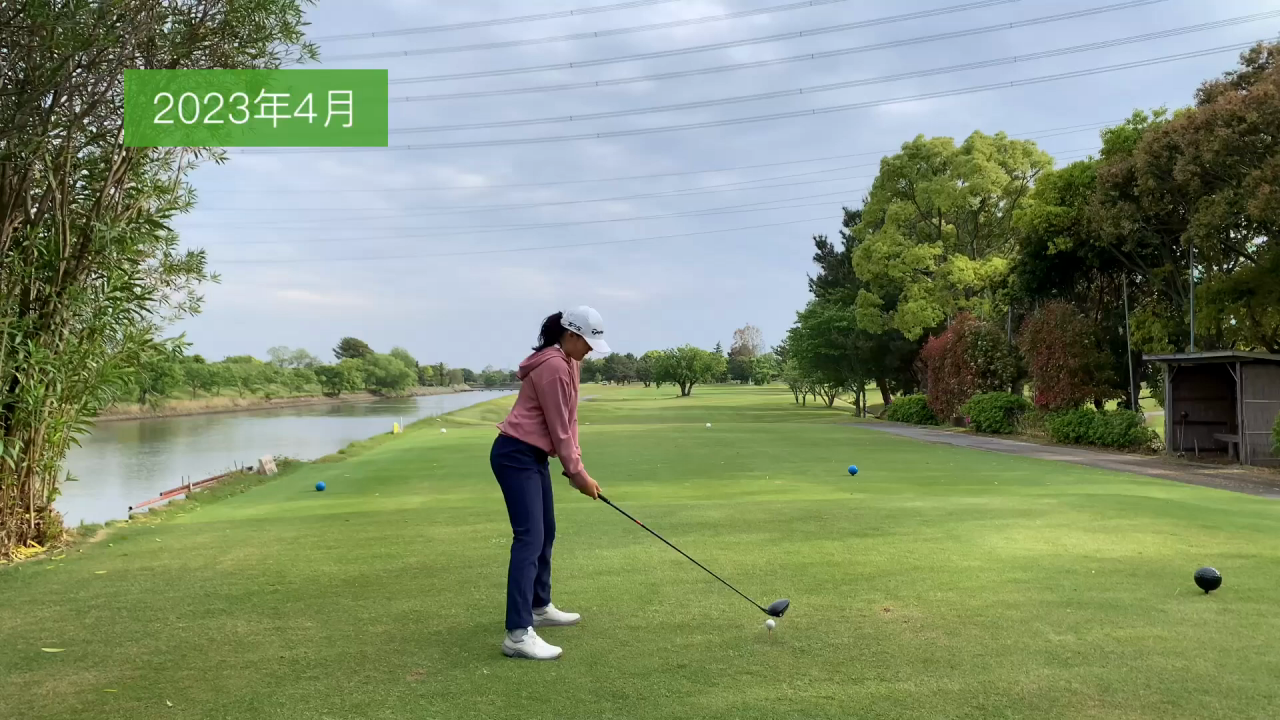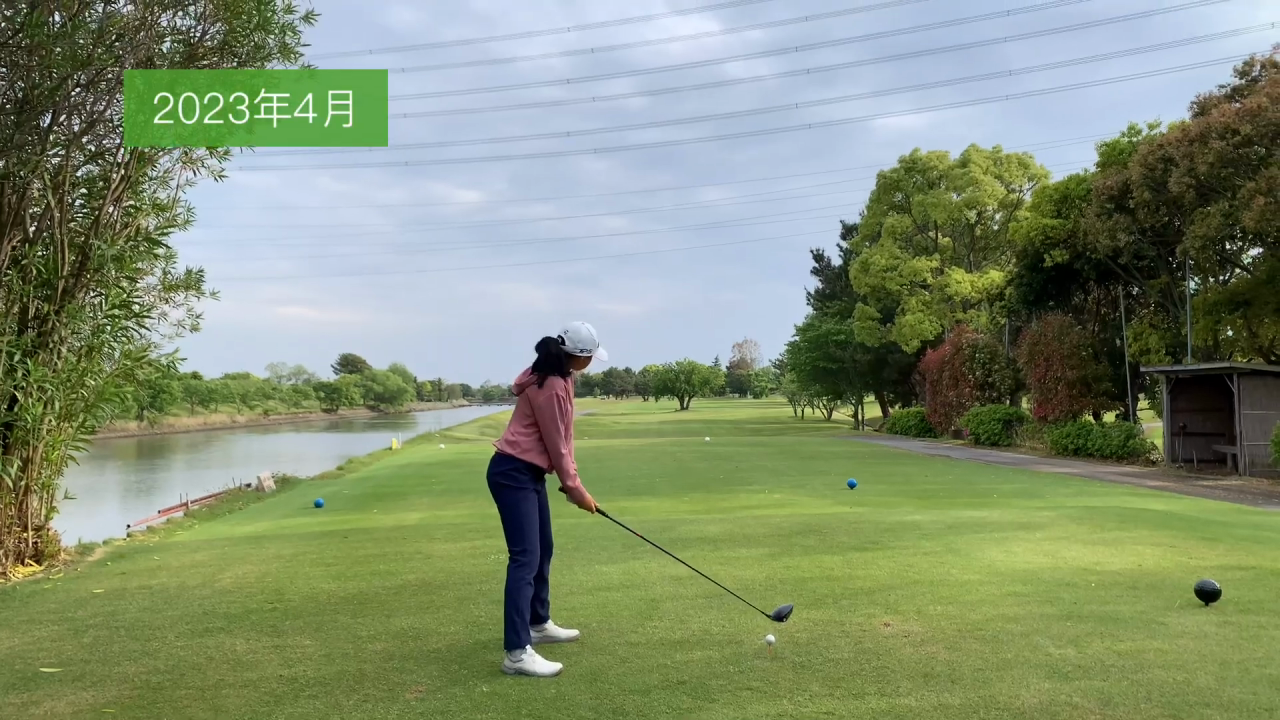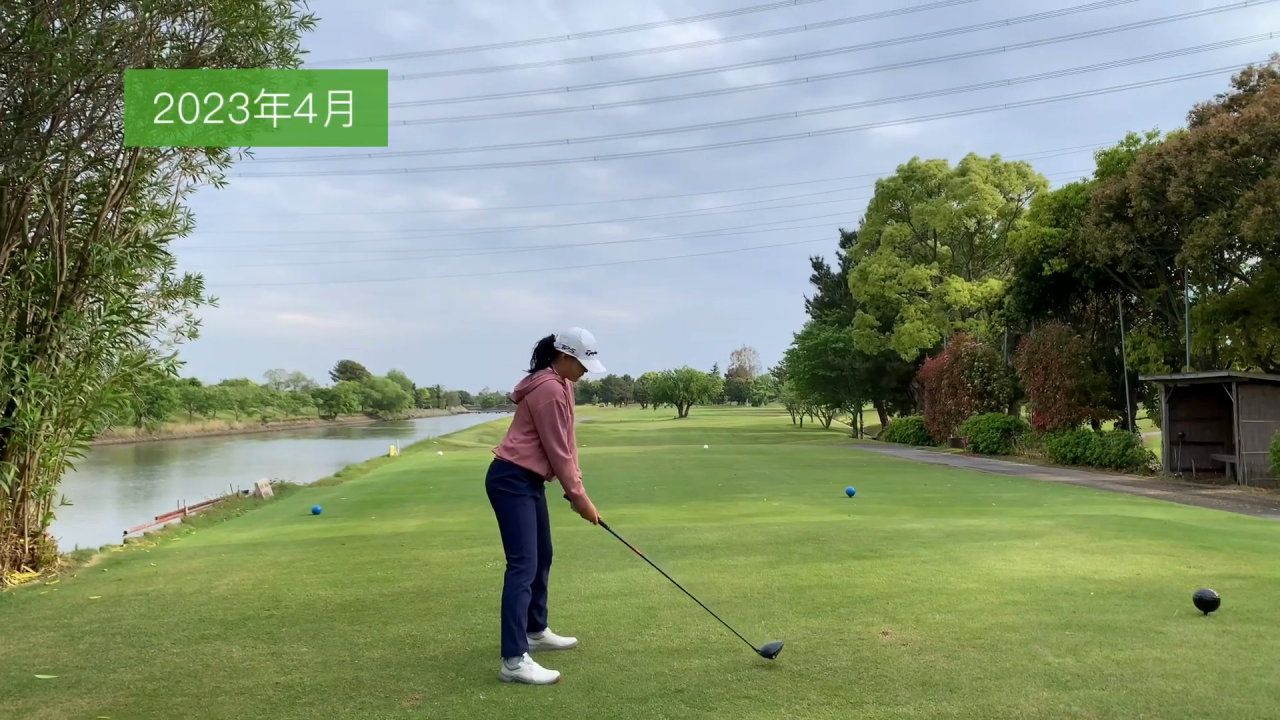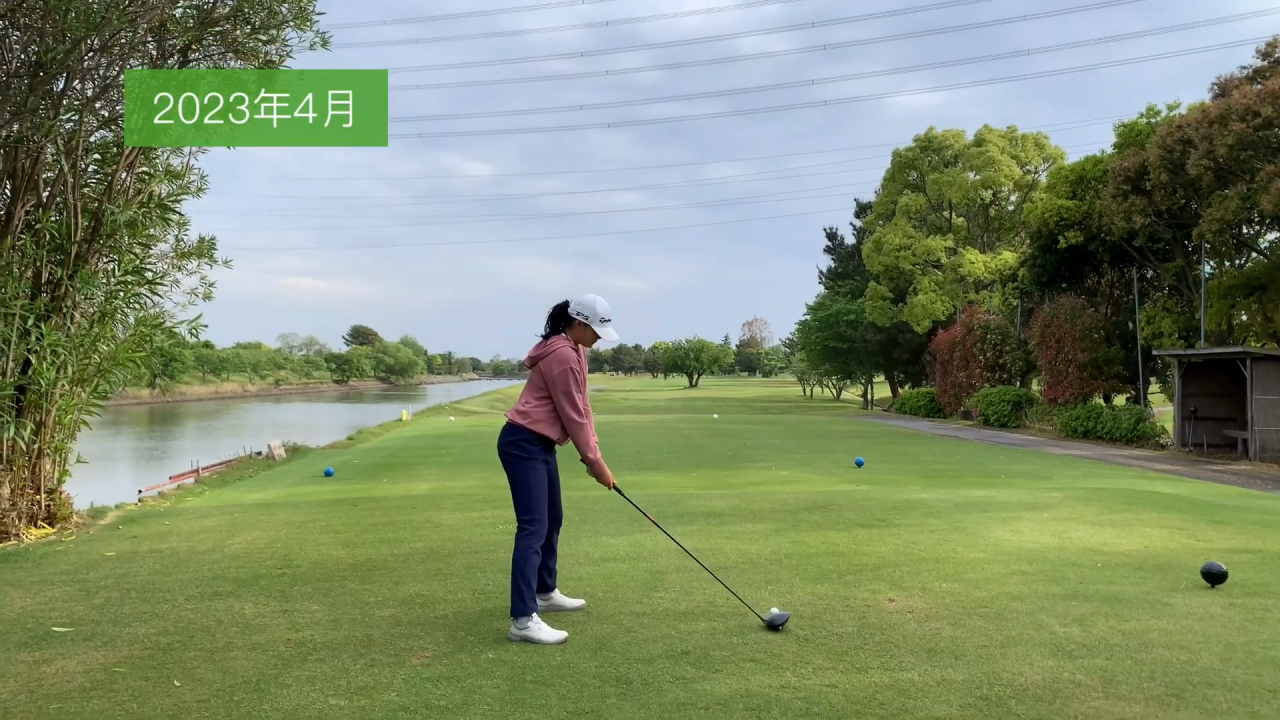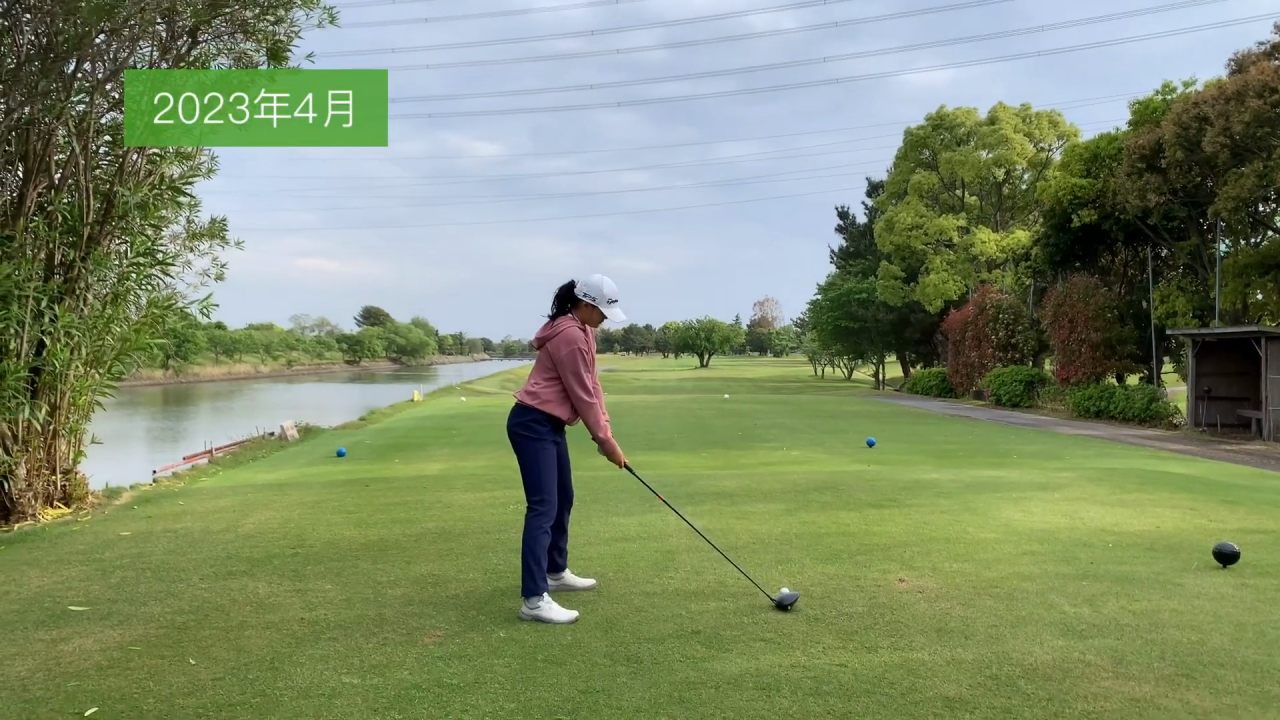
dt=0.7s
person 1, frame 1
left shoulder: (568, 362)
right shoulder: (553, 367)
left elbow: (569, 420)
right elbow: (557, 428)
left wrist: (577, 465)
right wrist: (579, 474)
left hip: (534, 455)
right hip: (516, 454)
left knee: (545, 532)
right knee: (529, 537)
left ankle: (539, 607)
right ankle: (518, 633)
person 1, frame 2
left shoulder: (559, 377)
right shoulder: (550, 387)
left elbow: (562, 438)
right elbow: (555, 444)
left wrist: (573, 480)
right wrist: (576, 489)
left hip: (529, 472)
right hip: (512, 473)
left knee: (542, 549)
right knee: (525, 557)
left ankle: (538, 624)
right ankle: (517, 653)
person 1, frame 3
left shoulder: (560, 384)
right shoulder: (548, 390)
left elbow: (567, 443)
right elbow: (557, 451)
left wrist: (578, 488)
right wrist: (580, 498)
left hip: (529, 480)
right hip: (512, 480)
left knee: (542, 557)
right knee: (523, 565)
left ankle: (536, 632)
right ankle: (514, 660)
person 1, frame 4
left shoulder: (574, 350)
right shoulder: (562, 357)
left elbow: (582, 407)
right elbow: (572, 416)
left wrist: (594, 451)
right wrist: (596, 463)
left hip: (540, 444)
right hip: (524, 443)
left knee: (552, 520)
right knee: (533, 527)
left ankle: (545, 593)
right ankle: (523, 620)
person 1, frame 5
left shoulder: (582, 330)
right shoulder: (570, 337)
left elbow: (592, 385)
right elbow: (582, 396)
left wrist: (606, 430)
right wrist: (606, 441)
left hip: (550, 424)
right hip: (533, 424)
left knee: (563, 499)
right knee: (543, 507)
left ankle: (556, 573)
right ankle: (534, 600)
